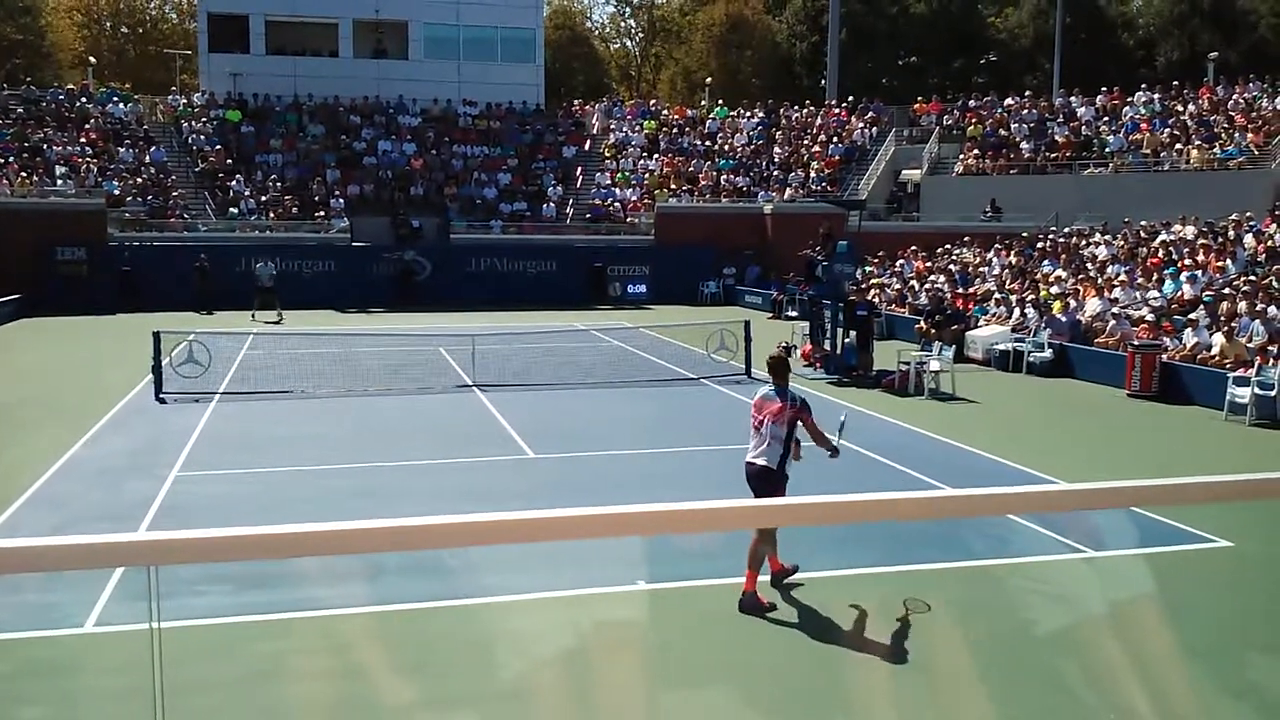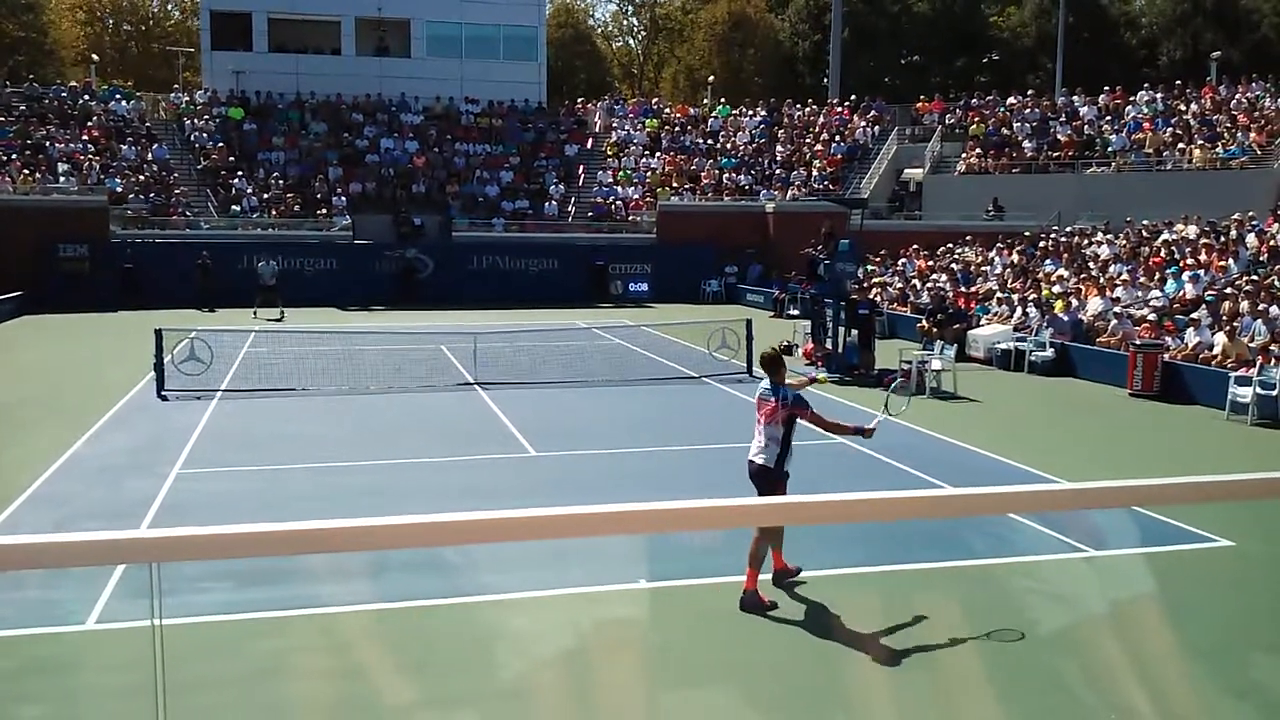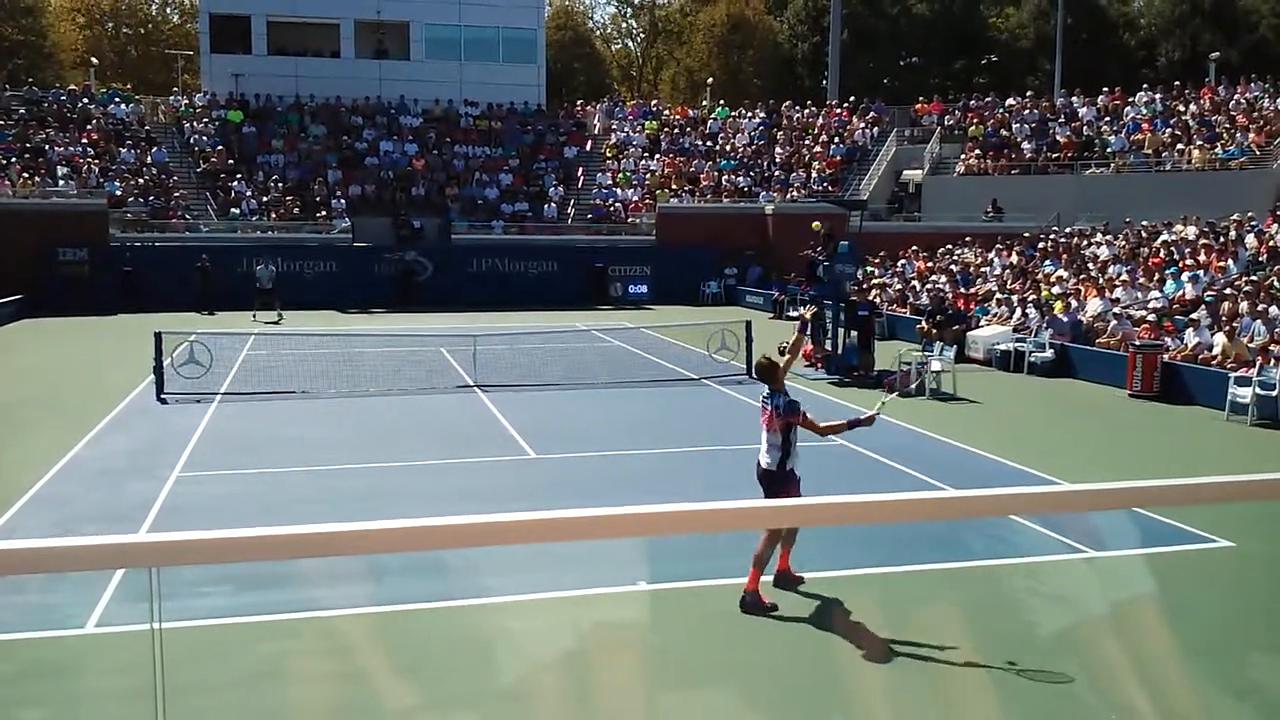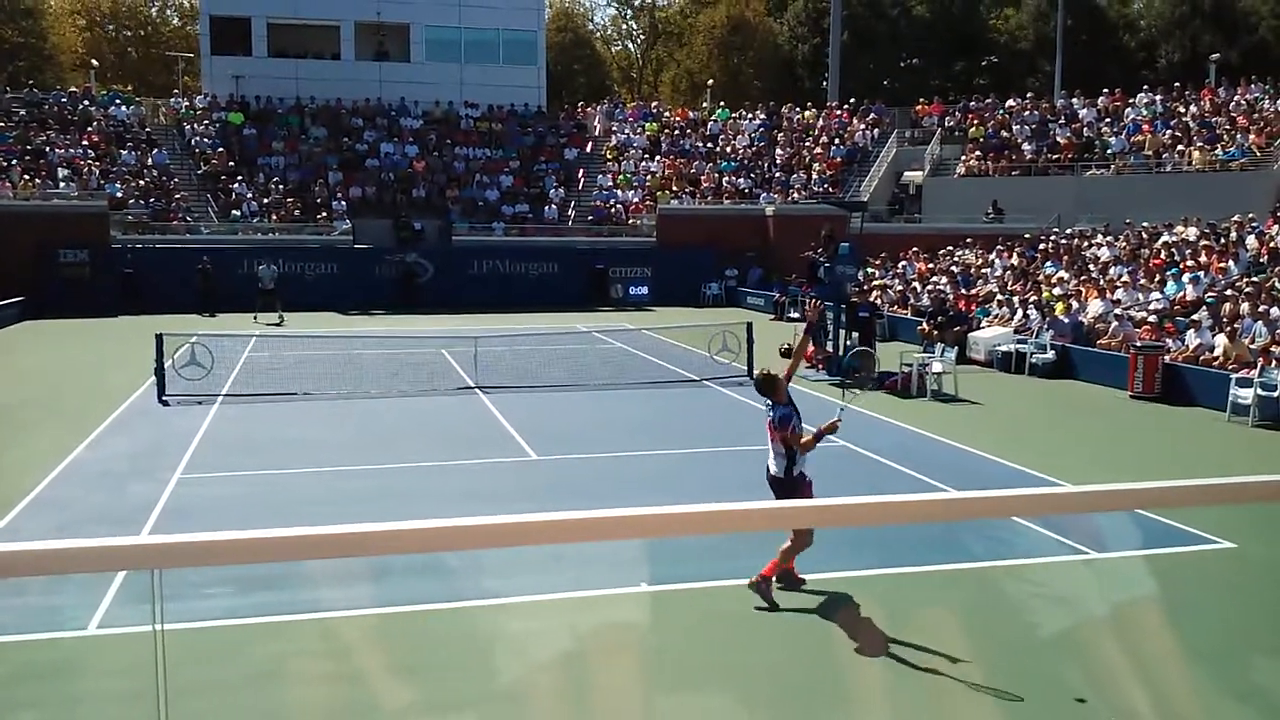
dt=0.2s
person 1, frame 1
left shoulder: (760, 396)
right shoulder: (796, 403)
right elbow: (817, 436)
right wrist: (832, 449)
left hip: (752, 465)
right hip: (770, 472)
right knee: (764, 528)
left ankle: (777, 568)
right ankle: (748, 594)
person 1, frame 2
left shoulder: (764, 387)
right shoulder: (792, 400)
left elbow: (787, 383)
right elbow: (827, 426)
left wrist: (809, 379)
right wrist: (861, 431)
left hip: (759, 464)
right hip: (770, 470)
right knee: (766, 528)
left ankle: (780, 568)
right ankle: (749, 593)
person 1, frame 3
left shoulder: (769, 390)
right shoulder: (785, 404)
left elbow: (791, 354)
right elbow: (820, 430)
left wrist: (802, 326)
right wrist: (857, 422)
left hip: (770, 467)
right hip: (778, 474)
right knee: (775, 533)
left ankle: (784, 572)
right ankle: (750, 593)
person 1, frame 4
left shoulder: (779, 395)
right shoulder: (782, 418)
left elbow: (797, 357)
right elbow: (801, 448)
left wrist: (810, 326)
right wrist: (821, 433)
left hip: (791, 475)
right hip: (787, 479)
left knee: (803, 527)
right knee: (802, 536)
left ankle: (785, 572)
right ankle: (763, 578)
